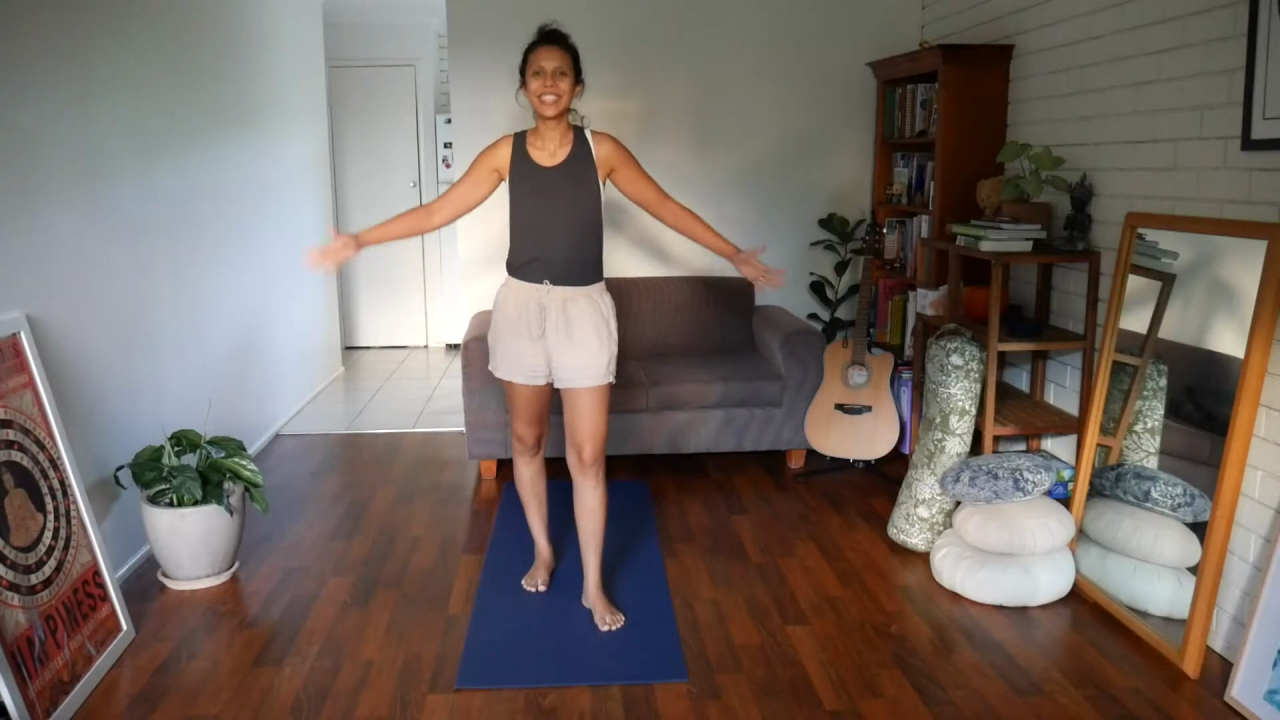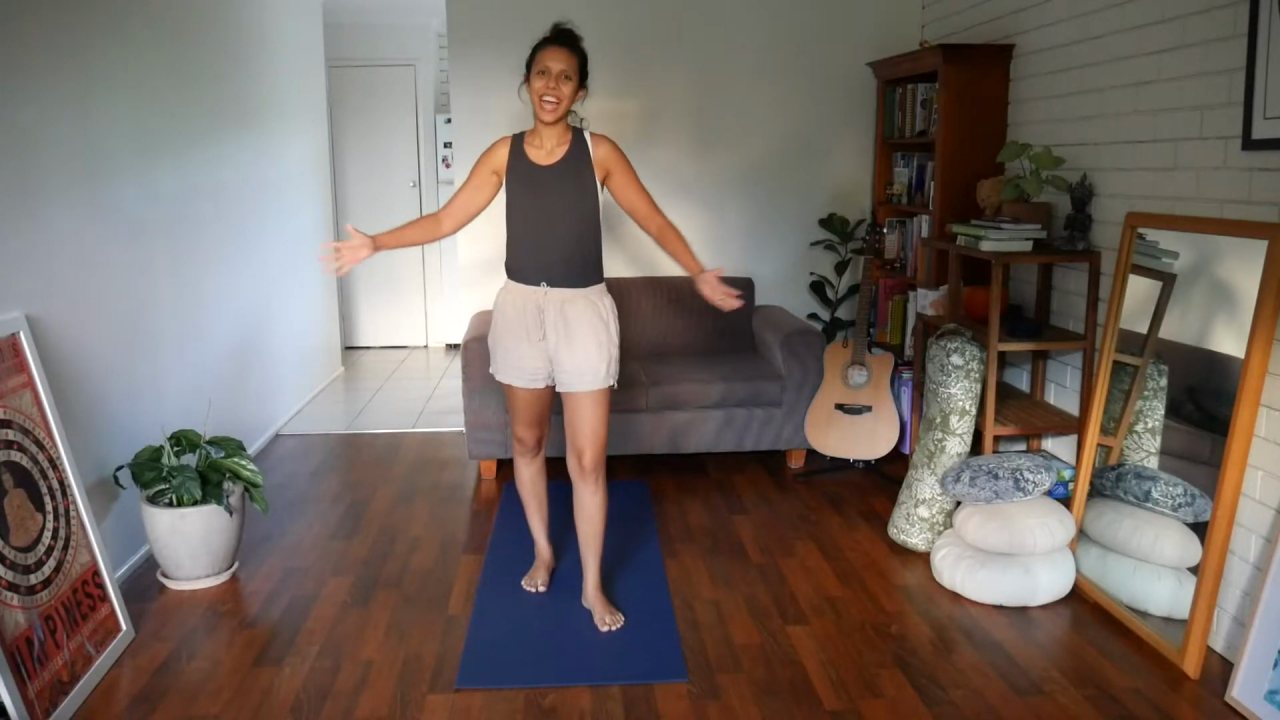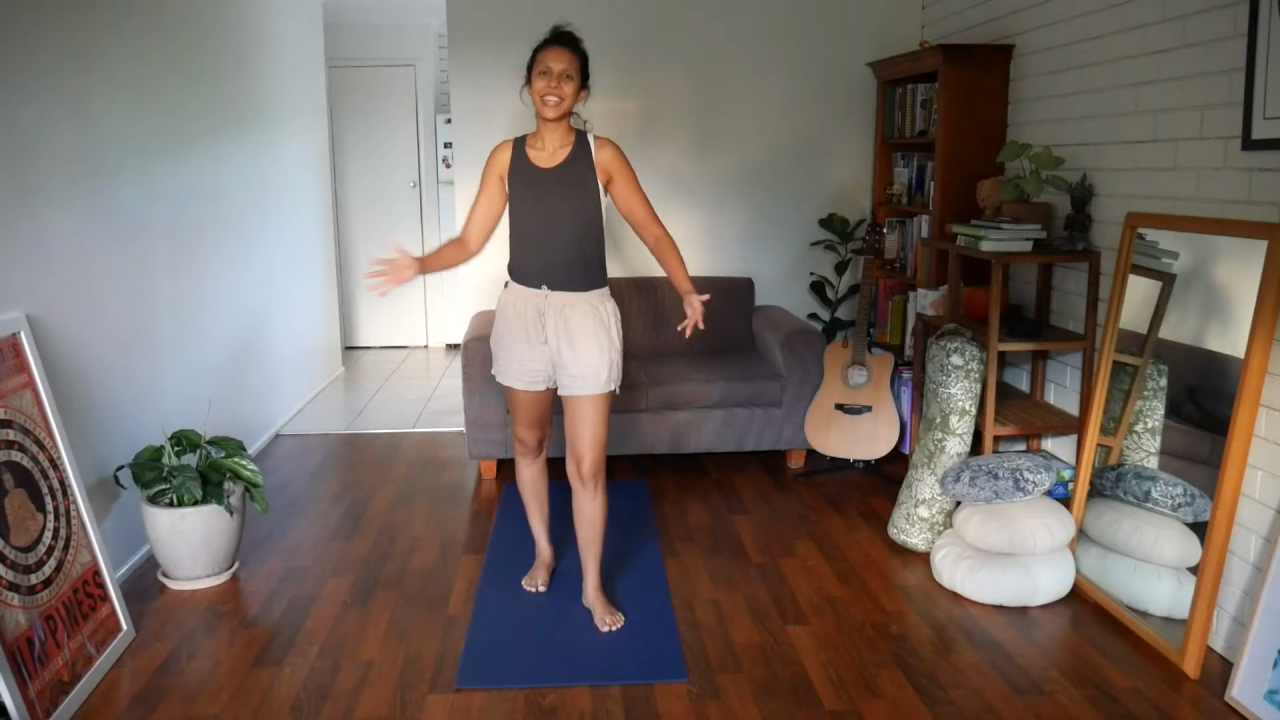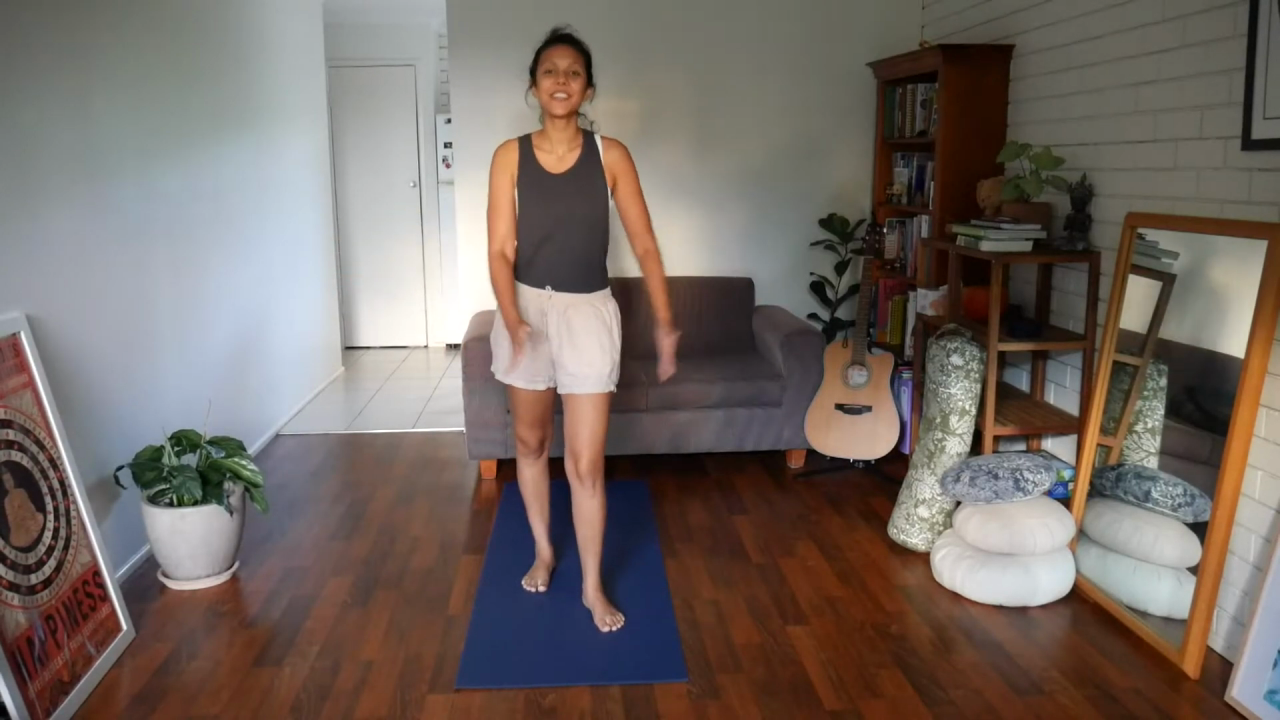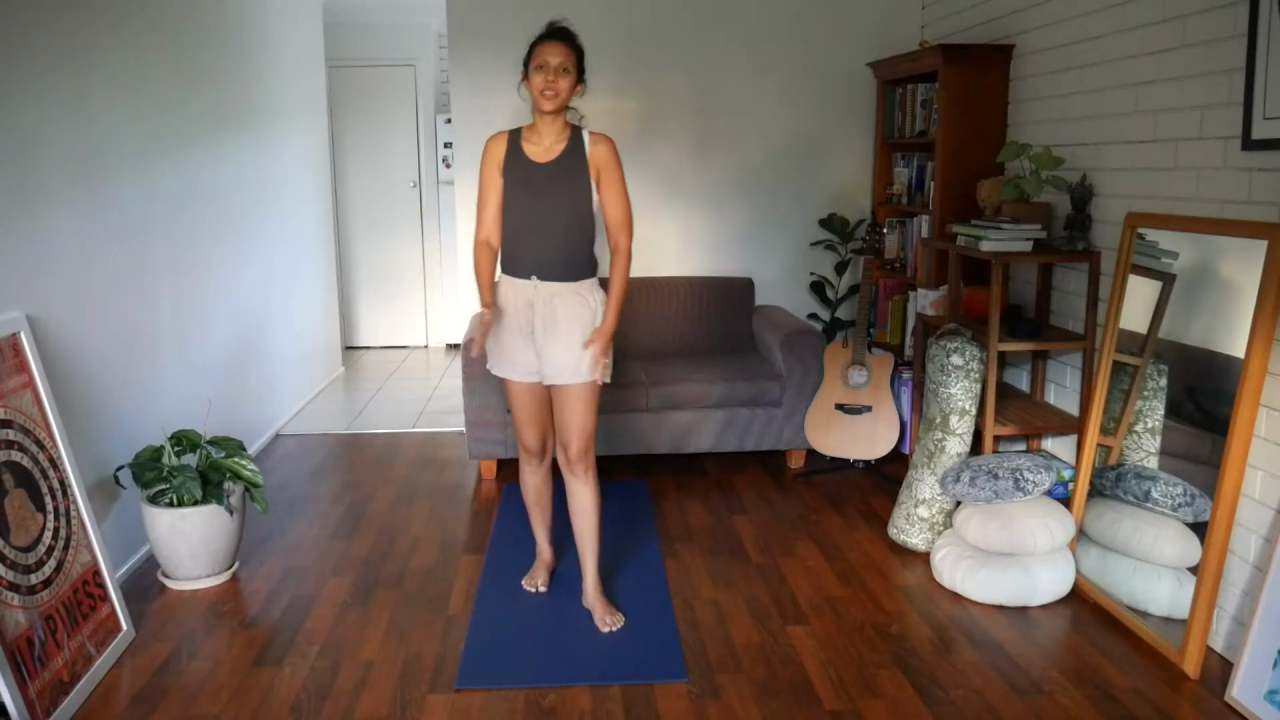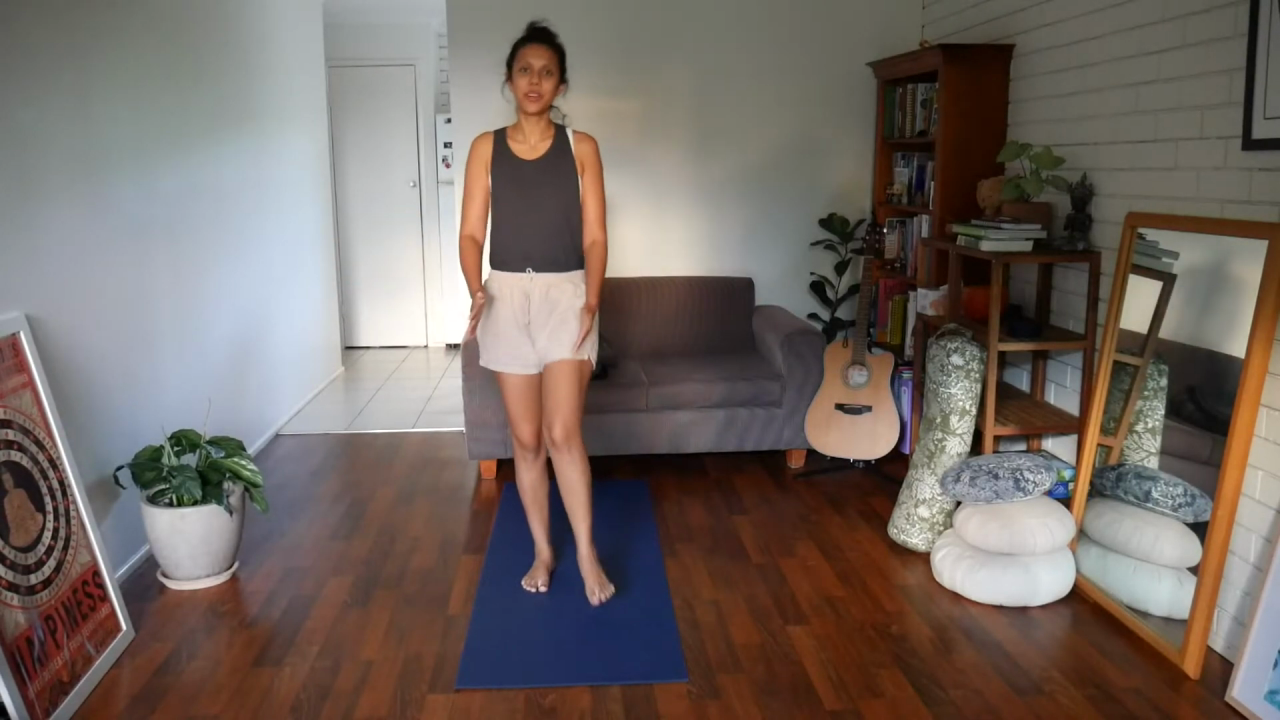
dt=0.3s
person 1, frame 1
left shoulder: (601, 149)
right shoulder: (504, 153)
left elbow: (666, 207)
right elbow: (437, 211)
left wrist: (735, 255)
right wrist: (359, 241)
left hip: (584, 309)
right hip: (520, 307)
left knee: (588, 456)
right knee: (526, 441)
left ankle: (593, 585)
right ankle: (543, 552)
person 1, frame 2
left shoulder: (600, 151)
right shoulder: (503, 153)
left elbow: (653, 220)
right elbow: (446, 220)
left wrist: (699, 274)
right wrist: (376, 242)
left hip: (584, 311)
right hip: (520, 310)
left knee: (588, 461)
right knee: (527, 443)
left ankle: (593, 586)
right ankle: (543, 552)
person 1, frame 3
left shoulder: (603, 154)
right shoulder: (505, 157)
left elbow: (651, 230)
right elbow: (470, 240)
left wrist: (687, 291)
right wrist: (418, 264)
left hip: (586, 314)
right hip: (522, 313)
left knee: (586, 467)
right knee: (528, 444)
left ankle: (593, 586)
right ankle: (544, 552)
person 1, frame 4
left shoulder: (612, 156)
right shoulder: (510, 156)
left elbow: (643, 243)
right elbow: (501, 251)
left wrist: (663, 321)
right wrist: (511, 315)
left hip: (589, 314)
right hip: (527, 313)
left knee: (586, 464)
right knee: (530, 443)
left ankle: (595, 587)
right ankle: (544, 551)
person 1, frame 5
left shoulder: (598, 149)
right shoulder: (500, 148)
left elbow: (622, 242)
right elbow: (487, 238)
left wrist: (609, 322)
right wrist: (487, 303)
left hip: (576, 305)
right hip: (515, 302)
left knee: (577, 454)
right knee: (531, 446)
left ankle: (592, 585)
right ankle: (544, 552)
person 1, frame 6
left shoulder: (581, 148)
right shoulder: (486, 149)
left elbow: (594, 236)
right elbow: (471, 234)
left wrist: (591, 298)
right wrist: (476, 290)
left hip: (566, 296)
right hip: (506, 297)
left knee: (563, 434)
right knee: (526, 439)
left ankle: (586, 553)
right ankle: (543, 552)
